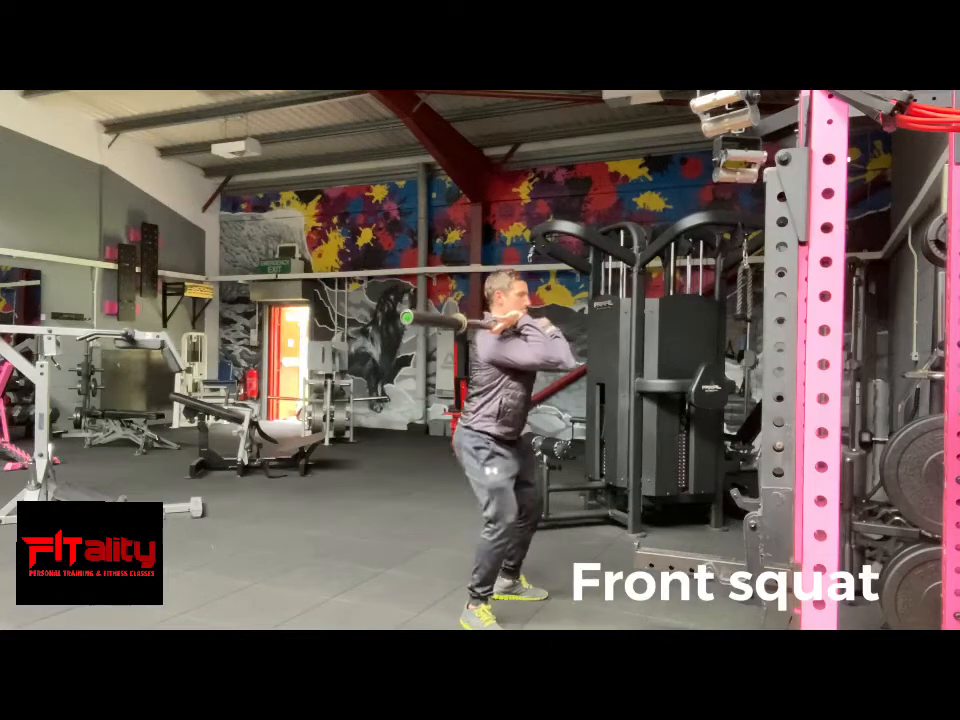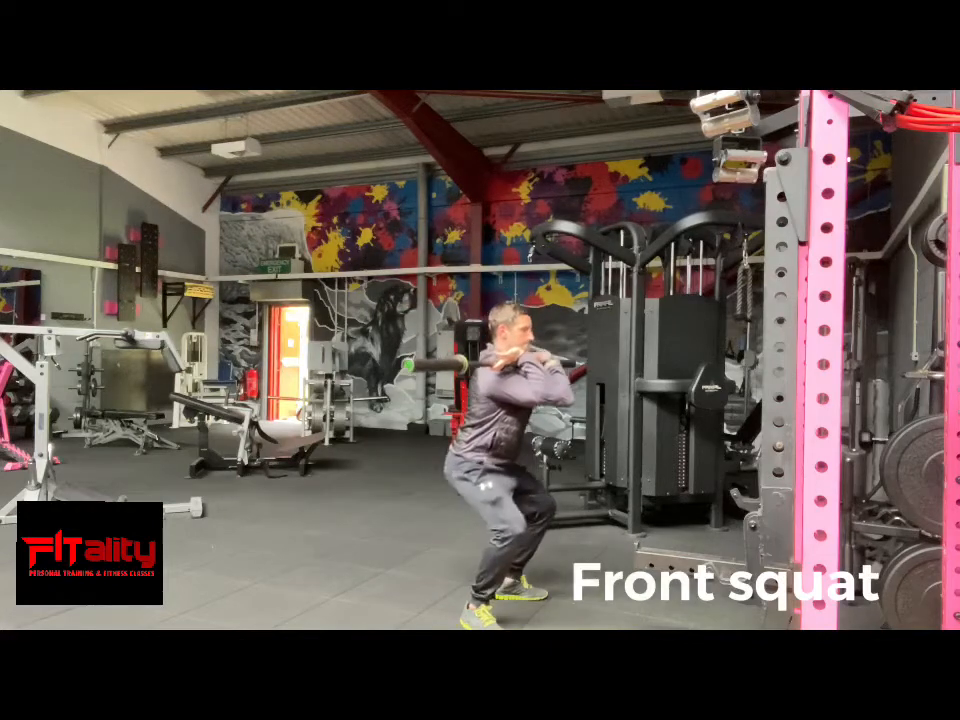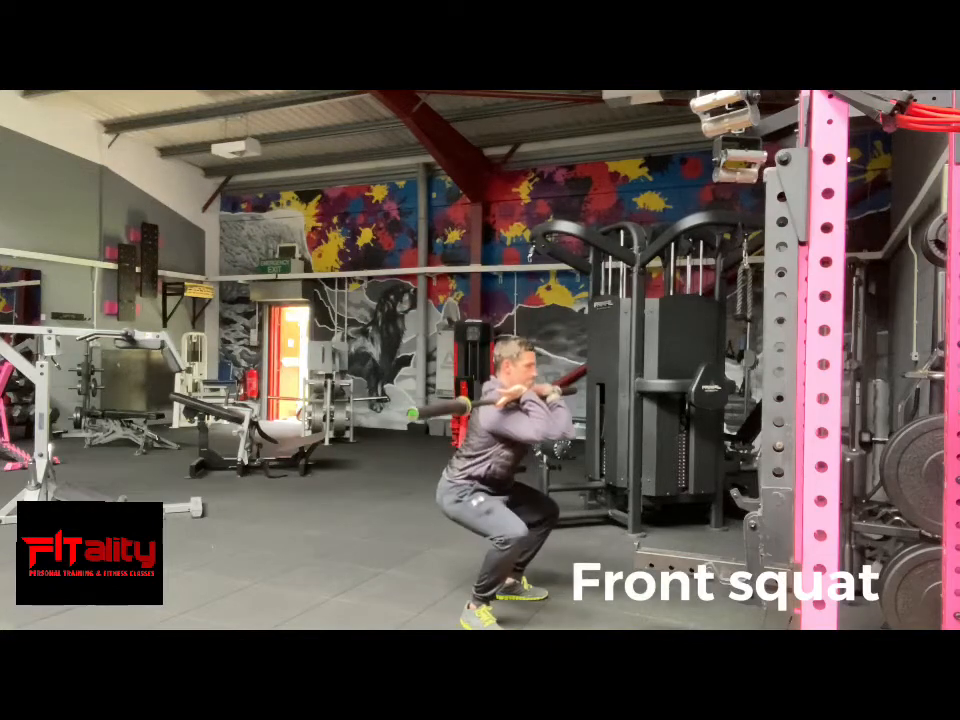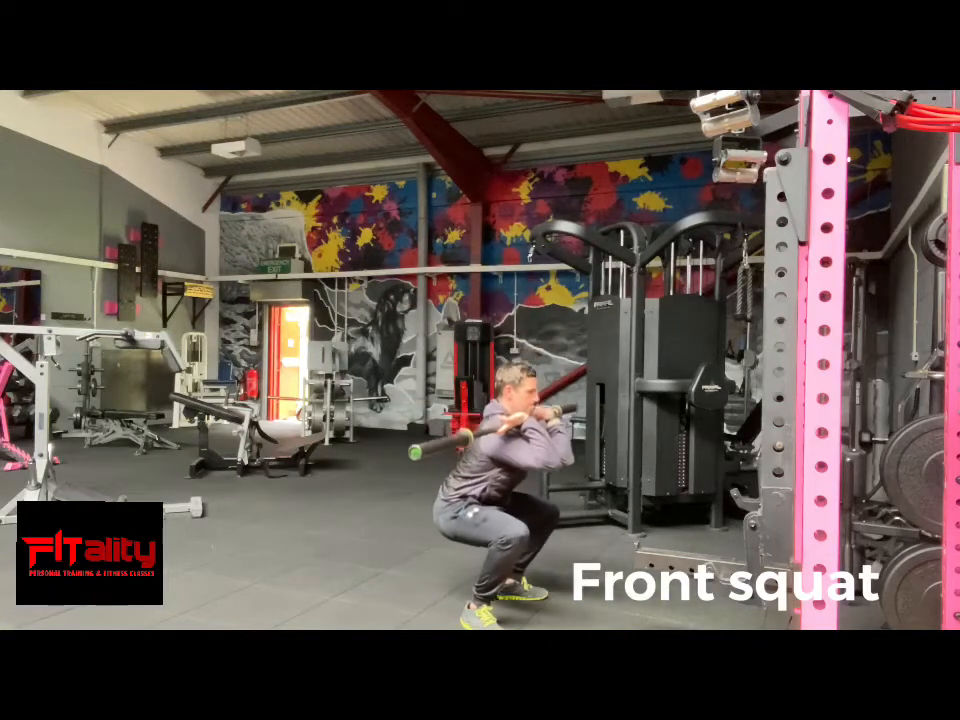
dt=0.3s
person 1, frame 1
left shoulder: (516, 334)
right shoulder: (492, 338)
left elbow: (565, 362)
right elbow: (543, 357)
left wrist: (546, 328)
right wrist: (526, 322)
left hip: (506, 440)
right hip: (481, 441)
left knee: (529, 507)
right knee: (502, 519)
left ankle: (509, 579)
right ankle: (476, 605)
person 1, frame 2
left shoulder: (518, 368)
right shoulder: (495, 374)
left elbow: (564, 396)
right elbow: (543, 394)
left wrist: (549, 362)
right wrist: (528, 359)
left hip: (501, 464)
right hip: (471, 467)
left knee: (542, 507)
right knee: (512, 528)
left ankle: (510, 580)
right ankle: (476, 607)
person 1, frame 3
left shoulder: (519, 400)
right shoulder: (497, 408)
left elbow: (565, 431)
right elbow: (544, 432)
left wrist: (552, 395)
right wrist: (530, 396)
left hip: (494, 485)
right hip: (462, 490)
left knee: (545, 512)
right knee: (513, 533)
left ankle: (510, 580)
right ankle: (476, 607)
person 1, frame 4
left shoulder: (519, 424)
right shoulder: (498, 433)
left elbow: (564, 458)
right elbow: (547, 461)
left wrist: (552, 420)
right wrist: (531, 422)
left hip: (487, 502)
right hip: (456, 510)
left knee: (547, 514)
right knee: (514, 533)
left ankle: (510, 581)
right ankle: (476, 608)
